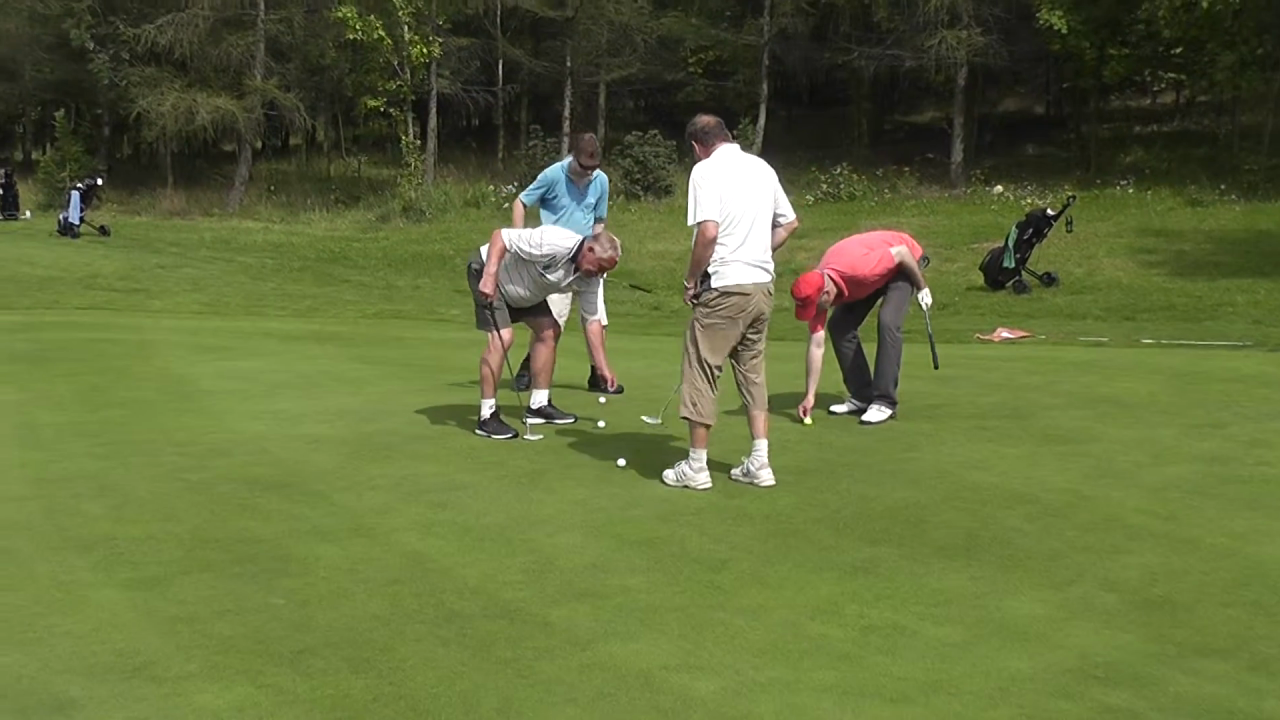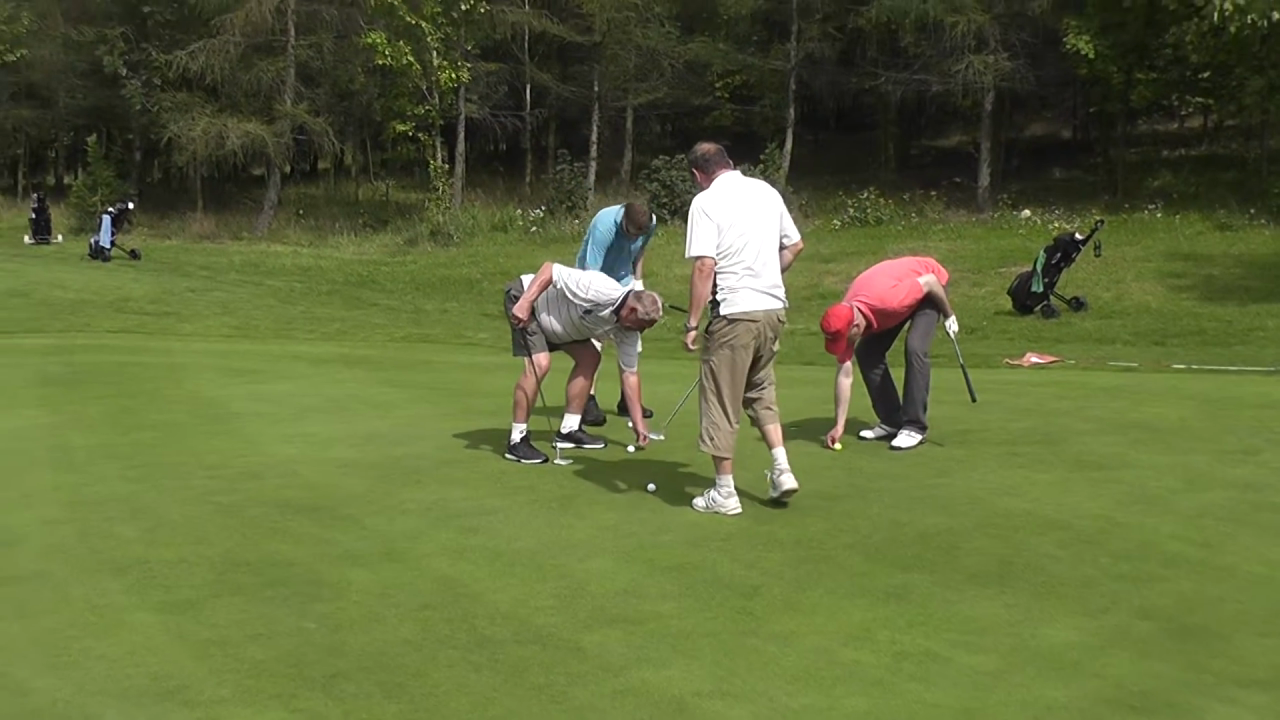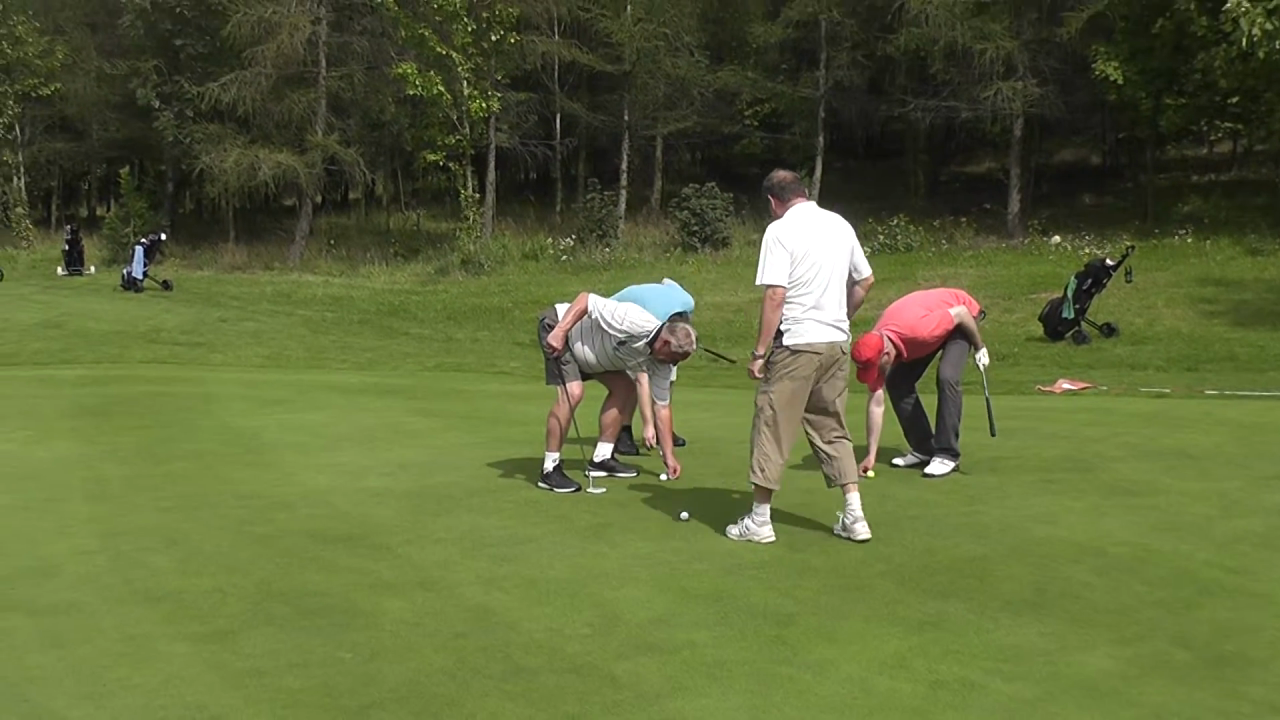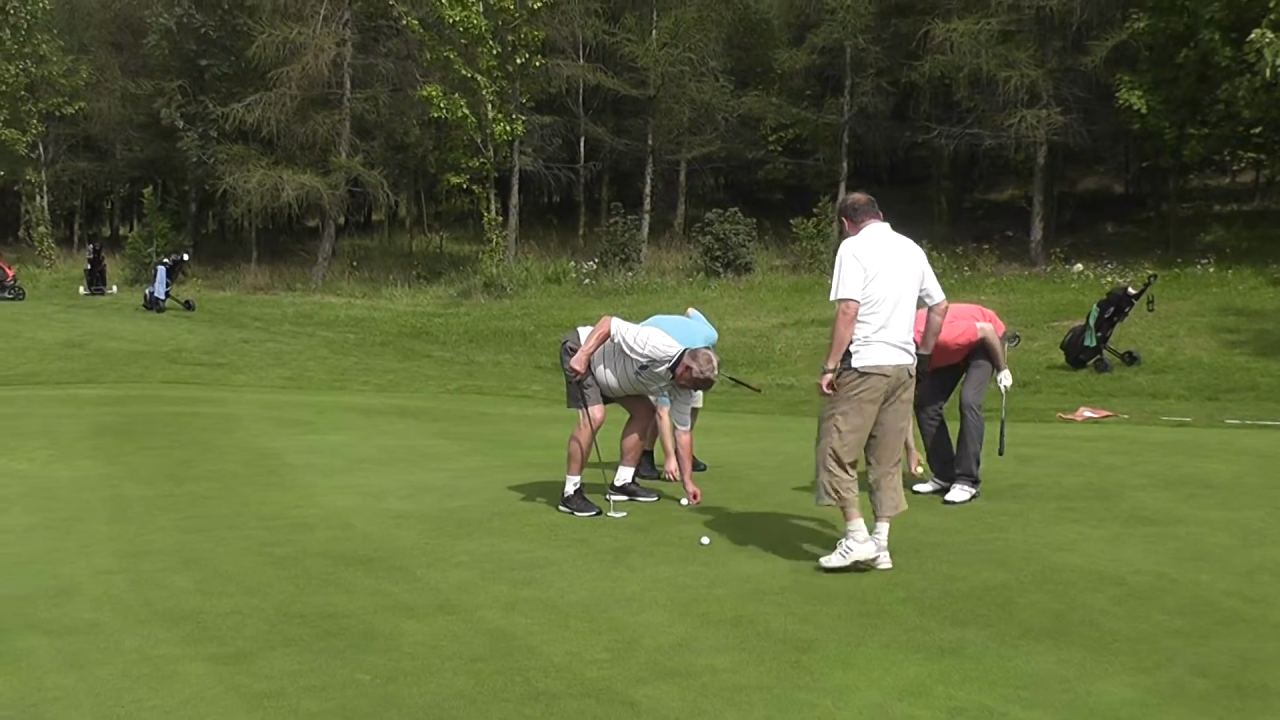
dt=0.5s
person 1, frame 1
left shoulder: (706, 169)
right shoulder: (762, 167)
left elbow: (708, 232)
right elbow: (789, 223)
left wrist: (691, 279)
left hip: (724, 287)
right hip: (761, 284)
left knee: (701, 372)
right knee: (752, 370)
left ankle: (697, 466)
right ankle: (759, 462)
person 1, frame 2
left shoulder: (707, 201)
right shoulder: (766, 191)
left elbow: (705, 266)
right elbow: (795, 245)
left wrist: (692, 322)
left hip: (735, 312)
right hip: (773, 308)
left knee: (721, 400)
right knee: (761, 389)
left ankle: (724, 493)
right ankle: (782, 469)
person 1, frame 3
left shoulder: (781, 230)
right shoulder: (840, 224)
left elbow: (775, 296)
right elbow: (865, 281)
left wrist: (760, 351)
left hip: (797, 344)
right hip: (837, 342)
left knee: (772, 429)
right knee: (832, 429)
left ankle: (759, 520)
right ankle: (854, 516)
person 1, frame 4
left shoulder: (854, 247)
right shoulder: (912, 248)
left elbow: (847, 312)
right elbow: (940, 307)
left wrist: (829, 365)
right wrist: (923, 353)
left hip: (864, 366)
right hip: (903, 366)
left knee: (836, 449)
right knee: (887, 459)
left ankle: (858, 536)
right ankle: (879, 544)
person 2, frame 1
left shoulder: (601, 181)
right shoulder: (552, 176)
right elbow: (519, 204)
left knee: (597, 319)
left ankle: (597, 375)
right ankle: (527, 366)
person 2, frame 2
left shoulder: (647, 221)
right shoulder: (604, 226)
left wrist: (637, 281)
left hip: (624, 278)
right knee: (593, 340)
left ankle: (627, 400)
right ankle: (589, 401)
person 2, frame 3
left shoulder: (688, 304)
left elbow: (666, 282)
right elbow: (642, 379)
right wrist: (648, 425)
right knee: (633, 374)
right ankle: (623, 432)
person 2, frame 4
left shoulder: (710, 336)
left elbow: (691, 311)
right elbow: (662, 414)
right wrist: (669, 458)
left knee: (695, 396)
right knee: (656, 403)
right ankle: (645, 458)
person 3, frame 1
left shoulder: (589, 276)
right shoulder: (553, 242)
left elbow: (592, 320)
right elbow: (500, 236)
left wrist: (602, 366)
right wrist: (489, 277)
right hip: (486, 271)
left knee: (550, 332)
right knee: (502, 338)
left ankle: (538, 405)
right ankle: (486, 416)
person 3, frame 2
left shoulder: (626, 330)
right shoulder: (601, 290)
left elbow: (630, 373)
right elbow: (550, 269)
left wrist: (638, 422)
right wrist: (525, 302)
right hip: (524, 298)
left knee: (590, 358)
right knee: (540, 363)
left ankle: (569, 430)
right ankle: (517, 440)
person 3, frame 3
left shoulder: (659, 363)
right shoulder: (635, 322)
left elbow: (662, 405)
right elbow: (585, 298)
left wrist: (669, 455)
right wrist: (559, 331)
right hip: (557, 326)
left knee: (624, 388)
right knee: (573, 393)
left ankle: (601, 458)
right ankle: (550, 469)
person 3, frame 4
left shoulder: (681, 389)
right shoulder: (658, 347)
left elbow: (683, 431)
right elbow: (608, 322)
left wrist: (687, 481)
right wrist: (583, 355)
right hip: (580, 348)
left knee: (644, 411)
right knee: (594, 416)
left ankle: (622, 482)
right ankle: (571, 492)
person 4, frame 1
left shoulder: (858, 269)
right shoulder: (817, 289)
left elbow: (901, 251)
right elbow: (816, 345)
left wrist: (922, 288)
right wrist: (810, 395)
left hip: (901, 264)
right hip: (871, 276)
left knee: (888, 322)
right knee: (839, 327)
left ankle: (884, 402)
right ankle: (862, 396)
person 4, frame 2
left shoulder: (887, 300)
right shoulder: (845, 318)
left elbow: (930, 281)
right elbow: (844, 374)
left wrist: (949, 315)
right wrist: (839, 425)
left hip: (929, 286)
right hip: (898, 282)
left knee: (915, 348)
right knee: (866, 353)
left ankle: (915, 427)
right ankle: (891, 421)
person 4, frame 3
left shoulder: (917, 329)
right shoulder: (875, 348)
left elbow: (960, 312)
right elbow: (876, 402)
left wrist: (980, 347)
right wrist: (871, 454)
left hip: (961, 315)
right hip: (932, 312)
left knee: (947, 376)
right knee: (896, 383)
left ankle: (947, 454)
right ankle: (923, 449)
person 4, frame 4
left shoulder: (941, 334)
left elbow: (987, 330)
left wrist: (1003, 369)
left hip: (983, 341)
left knee: (969, 401)
right knee: (927, 405)
left ankle: (967, 481)
right ankle: (944, 475)
